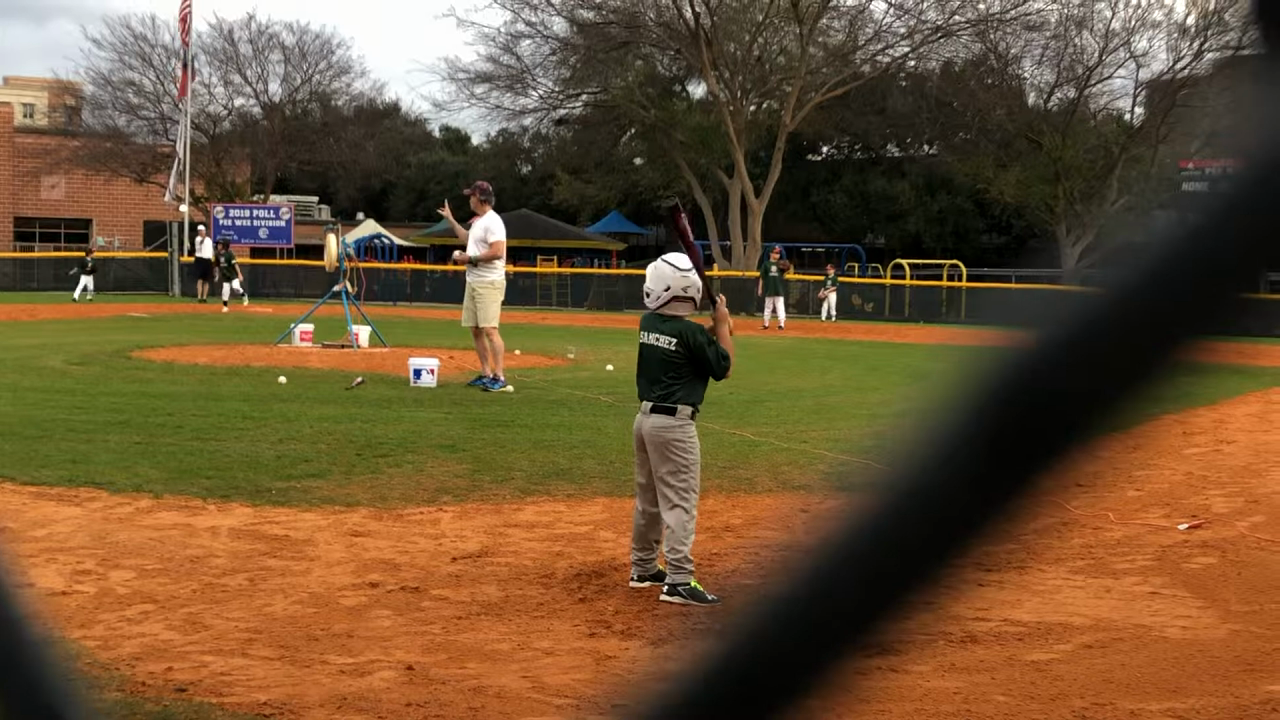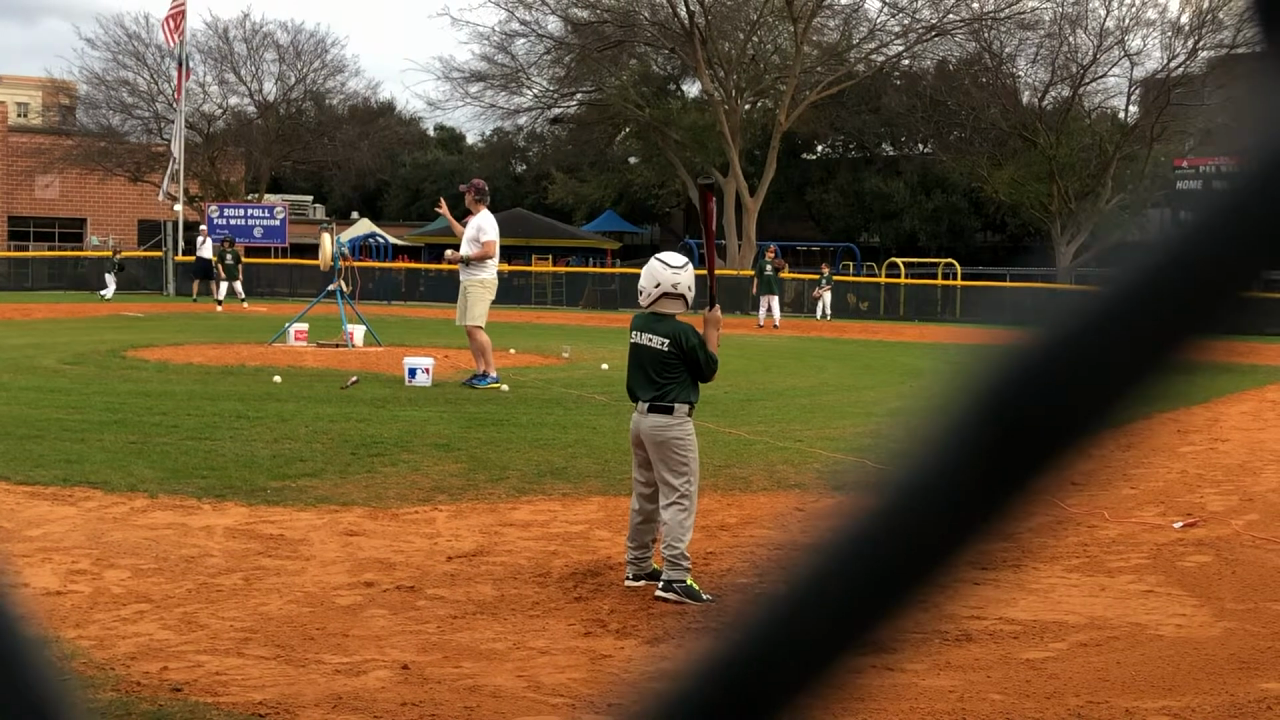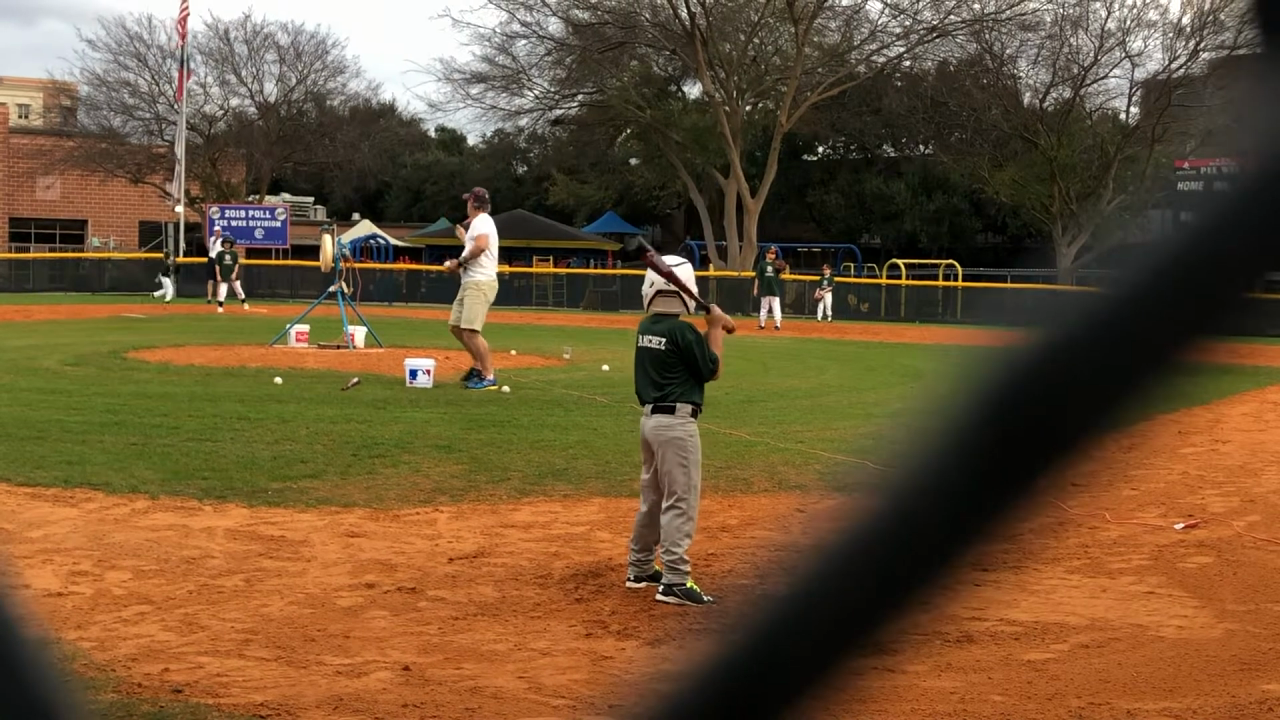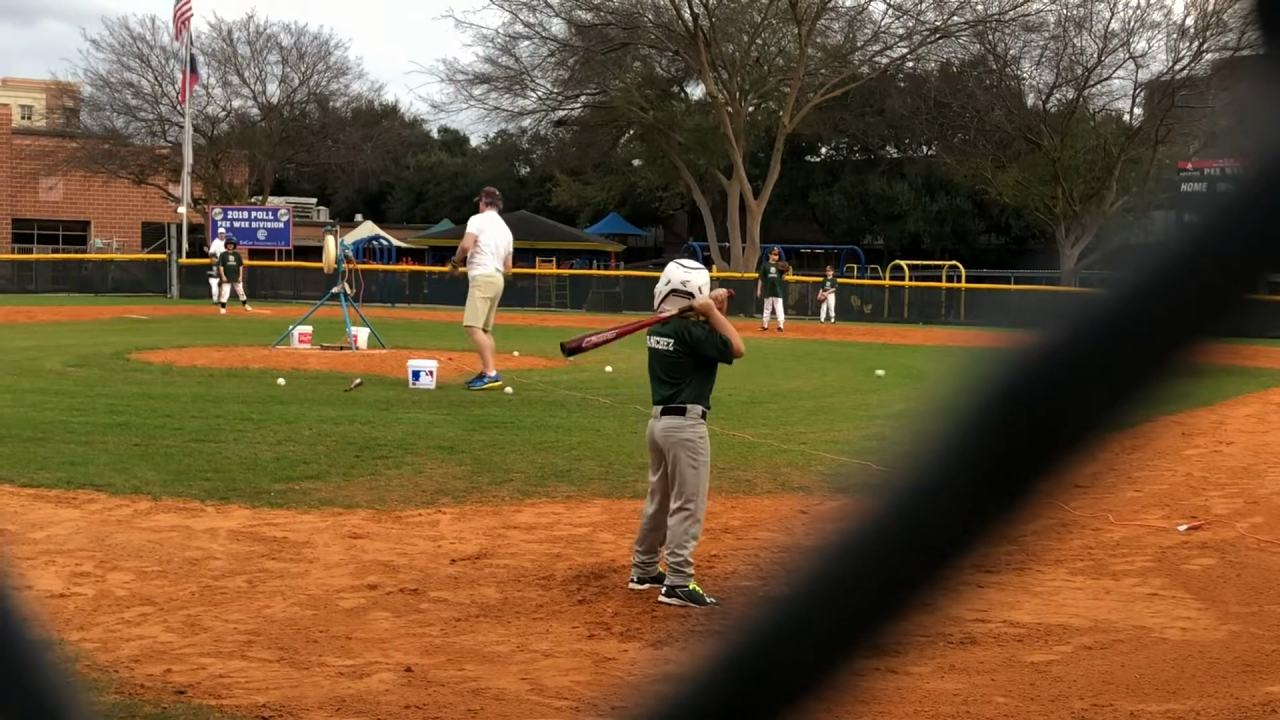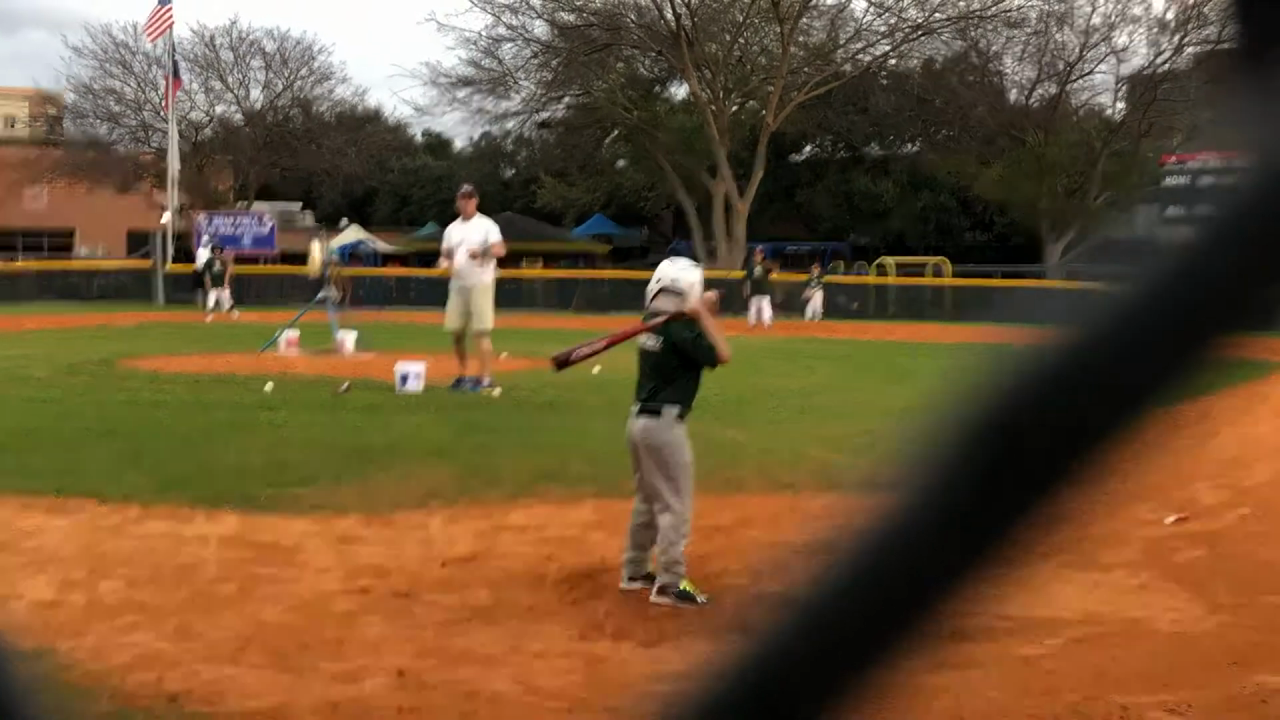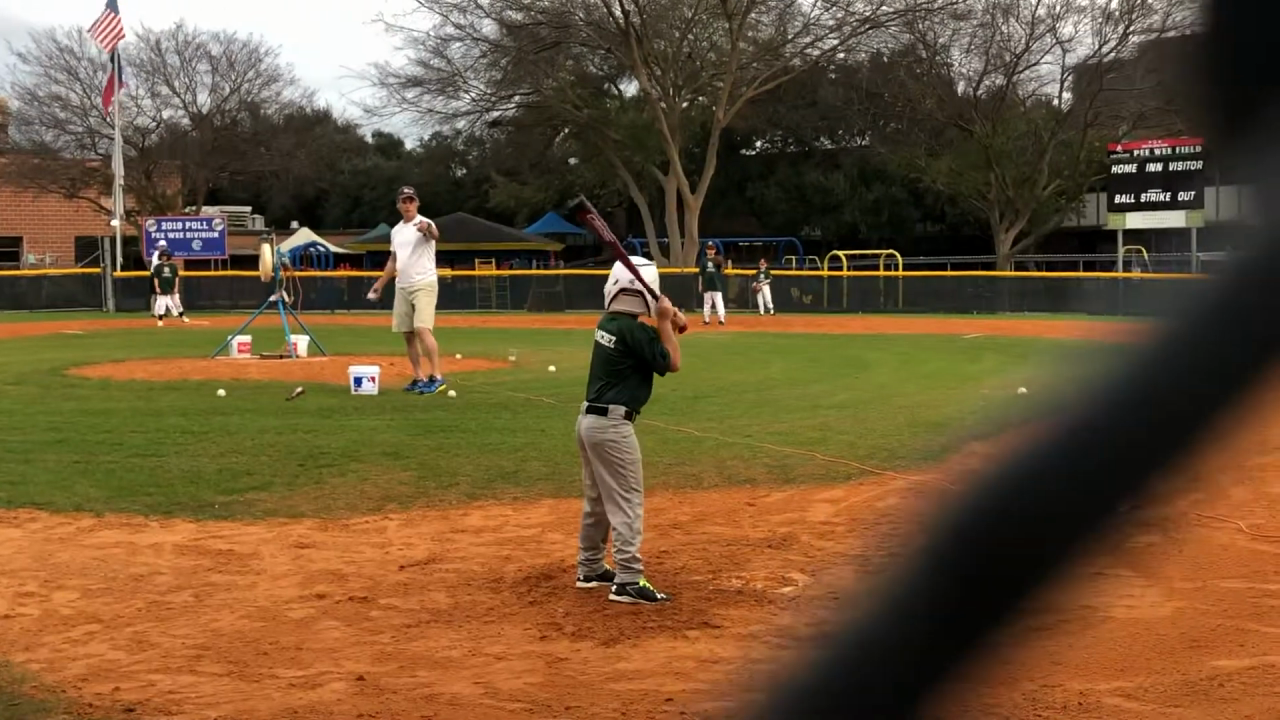
dt=0.7s
person 1, frame 1
left shoulder: (647, 322)
right shoulder: (690, 331)
right elbow: (723, 368)
left wrist: (712, 328)
right wrist: (722, 325)
left hip: (645, 418)
right hip: (675, 424)
left knee: (649, 498)
right knee: (680, 502)
left ankle: (643, 568)
right ankle: (678, 581)
person 1, frame 2
left shoulder: (638, 323)
right shoulder: (683, 332)
right elbow: (708, 372)
left wrist: (705, 333)
right wrist: (711, 329)
left hip: (641, 418)
right hip: (671, 423)
left knee: (644, 496)
right knee: (679, 499)
left ankle: (638, 567)
right ankle: (675, 578)
person 1, frame 3
left shoulder: (646, 326)
right shoulder: (682, 330)
right elbow: (712, 371)
left wrist: (713, 328)
right wrist: (716, 328)
left hip: (650, 419)
right hip: (677, 423)
left knee: (652, 498)
right knee: (680, 501)
left ankle: (640, 568)
right ankle: (674, 582)
person 1, frame 4
left shoulder: (657, 326)
right shoulder: (689, 329)
left elbow: (706, 338)
right elbow: (736, 349)
left wrist: (715, 311)
right wrist: (712, 313)
left hip: (659, 421)
right hip: (686, 425)
left knee: (658, 499)
right knee: (687, 505)
left ankle: (644, 569)
right ankle: (677, 583)
person 1, frame 5
left shoulder: (651, 324)
right shoulder: (678, 329)
left elbow: (695, 343)
right elbow: (721, 355)
left wrist: (705, 315)
right wrist: (703, 316)
left hip: (641, 420)
right hip: (664, 425)
left knee: (648, 499)
right knee: (675, 504)
left ankle: (635, 569)
right ankle: (669, 583)
person 1, frame 6
left shoulder: (608, 322)
right shoulder: (632, 329)
left elbow: (647, 347)
right elbow: (671, 364)
left wrist: (669, 325)
right wrist: (664, 321)
left hip: (589, 420)
right hip: (612, 425)
left knee: (597, 499)
right knee: (626, 502)
left ankle: (590, 569)
right ankle: (627, 581)
person 2, frame 1
left shoulder: (492, 221)
right shoulder: (477, 221)
left elbow: (497, 252)
right elbow: (468, 239)
left wrist: (470, 258)
right wrist: (450, 219)
left hip: (489, 283)
right hip: (473, 282)
left knee: (489, 329)
right knee: (475, 329)
left ankle: (499, 377)
right ankle: (486, 374)
person 2, frame 2
left shoulder: (485, 220)
right shoulder: (474, 220)
left elbow: (489, 252)
left wrist: (462, 258)
right wrist: (447, 216)
left hip: (481, 281)
right hip: (467, 281)
left knee: (474, 327)
right knee: (470, 329)
left ankle: (491, 373)
right ankle: (481, 372)
person 2, frame 3
left shoulder: (480, 220)
right shoulder: (484, 223)
left elbow: (481, 245)
left wrist: (460, 261)
right wrist: (464, 237)
left hip: (480, 284)
right hip: (470, 284)
left knee: (470, 330)
right knee: (456, 326)
left ankle: (488, 376)
right ankle: (478, 366)
person 2, frame 4
left shoulder: (478, 219)
right shoulder: (505, 229)
left elbow: (466, 245)
right elbow: (508, 266)
left wrist: (454, 262)
left hip: (482, 278)
right hip: (497, 280)
left knee: (473, 327)
right knee: (484, 329)
left ankle: (491, 373)
right ankle: (488, 373)
person 2, frame 5
left shoulder: (486, 225)
right shoulder: (451, 228)
left elbow: (501, 251)
right elbow: (444, 256)
left wrist: (482, 252)
right wrist: (443, 264)
left hip: (481, 286)
right hip: (457, 287)
left knee: (481, 333)
right knee: (456, 332)
left ankle: (485, 380)
right ankle: (464, 375)
person 2, frame 6
left shoulder: (424, 224)
right shoulder: (396, 230)
left elbow: (435, 235)
left wrist: (428, 228)
right wrist: (380, 283)
left hip: (424, 285)
right hip: (402, 288)
left knee: (422, 330)
right knee: (408, 335)
left ankle: (436, 377)
right ankle: (419, 378)
